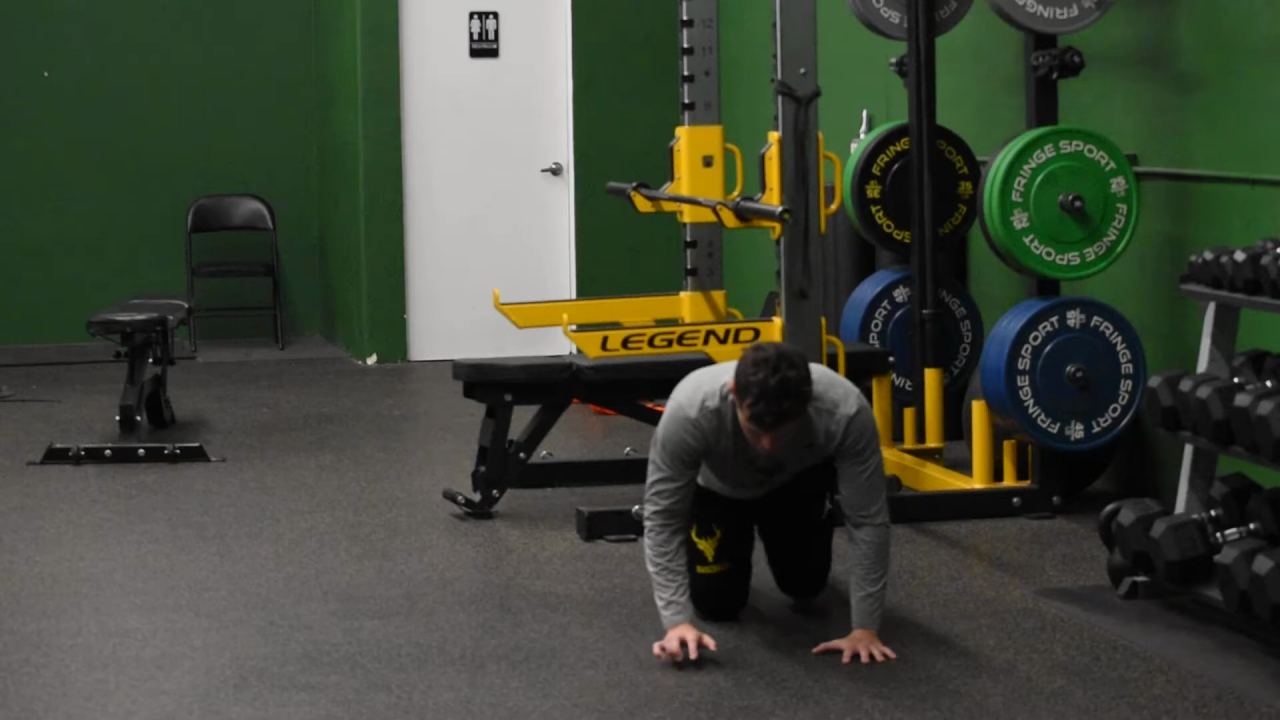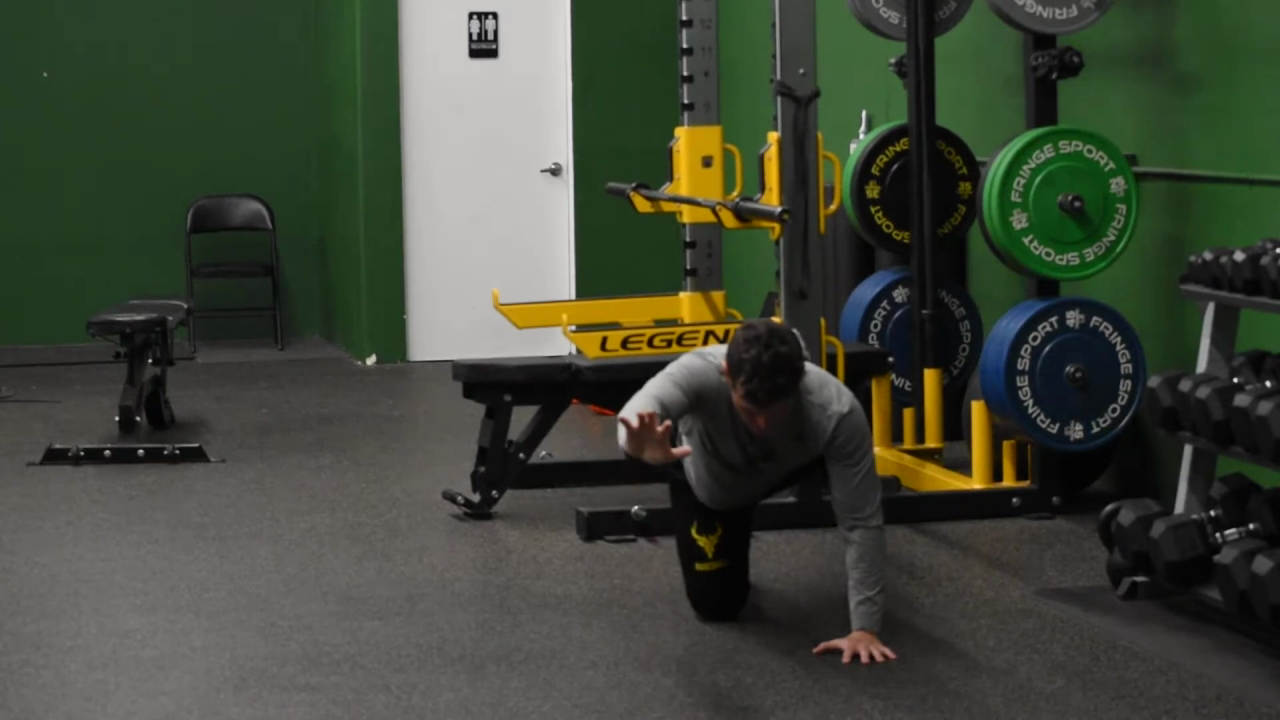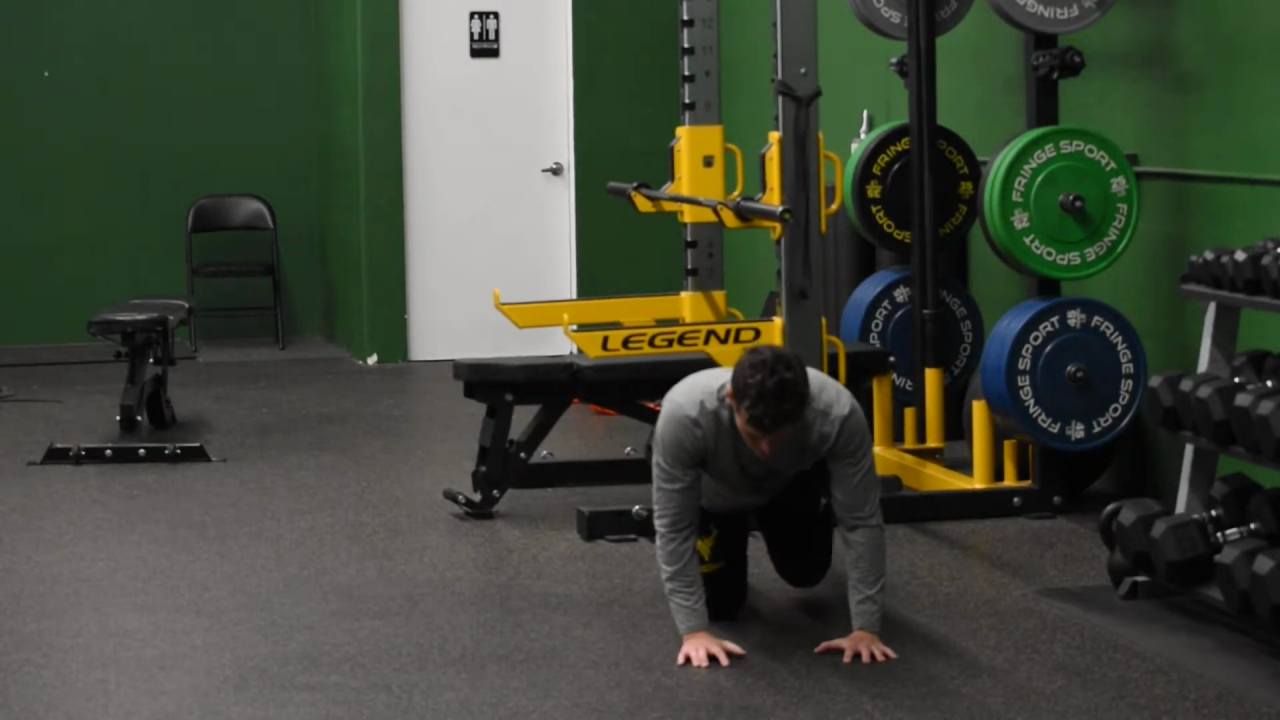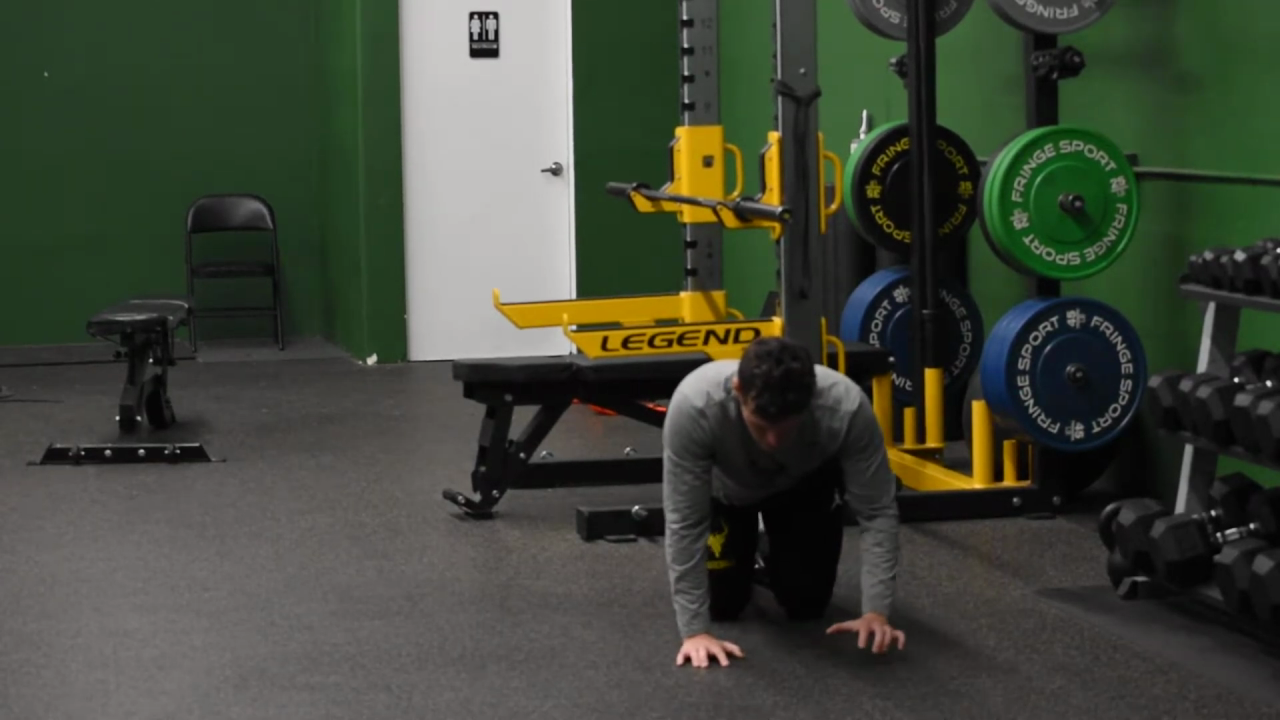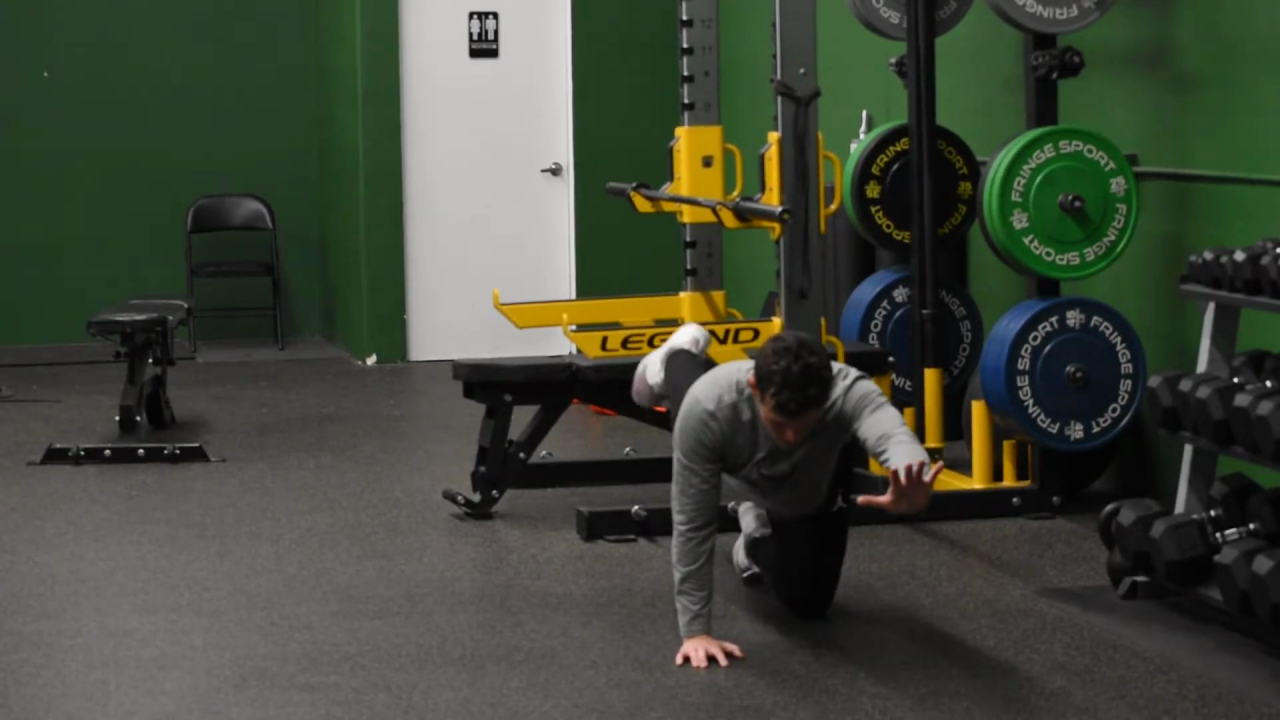
dt=1s
person 1, frame 1
left shoulder: (845, 412)
right shoulder: (690, 410)
left elbow: (868, 520)
right elbow: (662, 516)
left wrist: (865, 628)
right wrist: (678, 619)
left knee: (803, 588)
right knee: (717, 604)
person 1, frame 2
left shoulder: (837, 412)
right shoulder: (701, 372)
left elbow: (862, 522)
right elbow: (644, 409)
left wrist: (865, 628)
right wrist: (639, 445)
left hip: (788, 466)
right hip: (704, 472)
right knee: (716, 603)
person 1, frame 3
left shoulder: (837, 414)
right shoulder: (685, 413)
left elbow: (861, 521)
right elbow: (673, 529)
left wrist: (865, 628)
right wrist: (693, 630)
left knee: (804, 571)
right knee: (720, 604)
person 1, frame 4
left shoulder: (846, 408)
right shoulder: (694, 405)
left elbow: (878, 511)
right elbow: (684, 521)
left wrist: (876, 610)
right wrist: (694, 630)
left hip: (806, 484)
right hip: (724, 487)
left knee: (805, 605)
right knee: (722, 604)
left ankle: (775, 551)
person 1, frame 5
left shoulder: (850, 393)
right shoulder: (709, 406)
left elbow: (894, 438)
right elbow: (693, 524)
left wrist: (913, 490)
right wrist: (695, 630)
right hip: (742, 471)
left knee: (807, 603)
left ankle: (759, 539)
right ankle: (677, 360)
